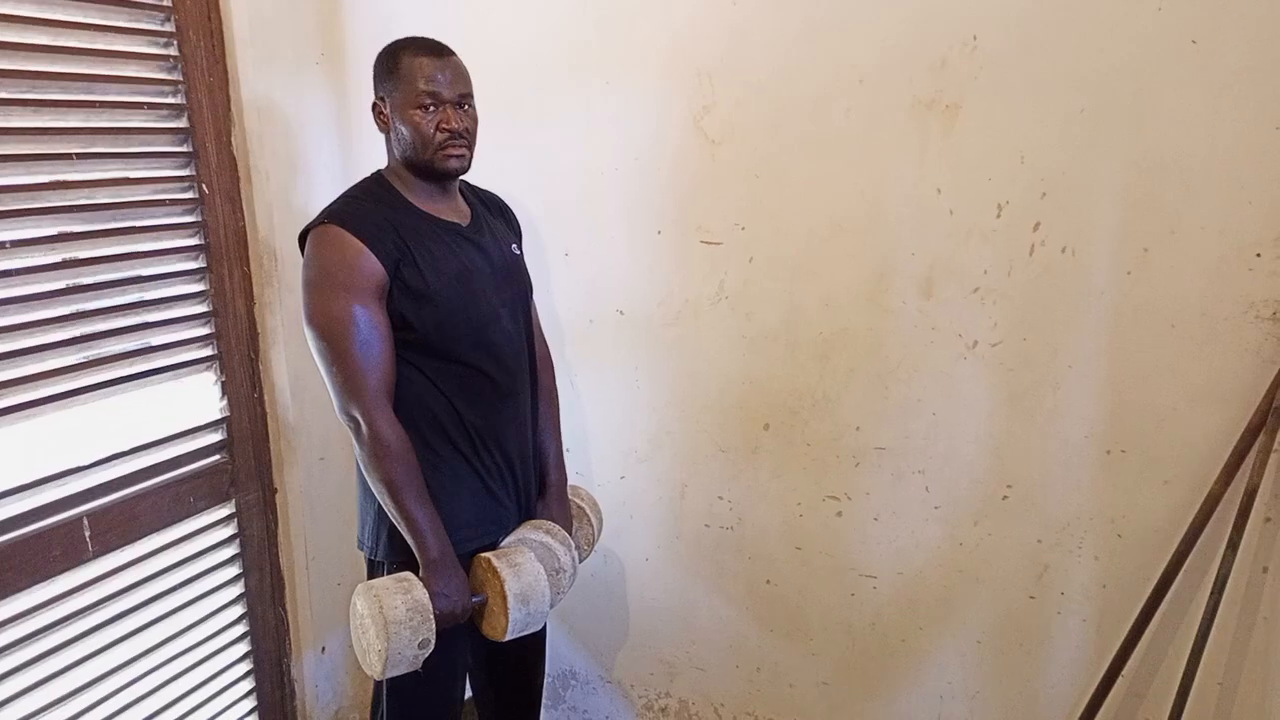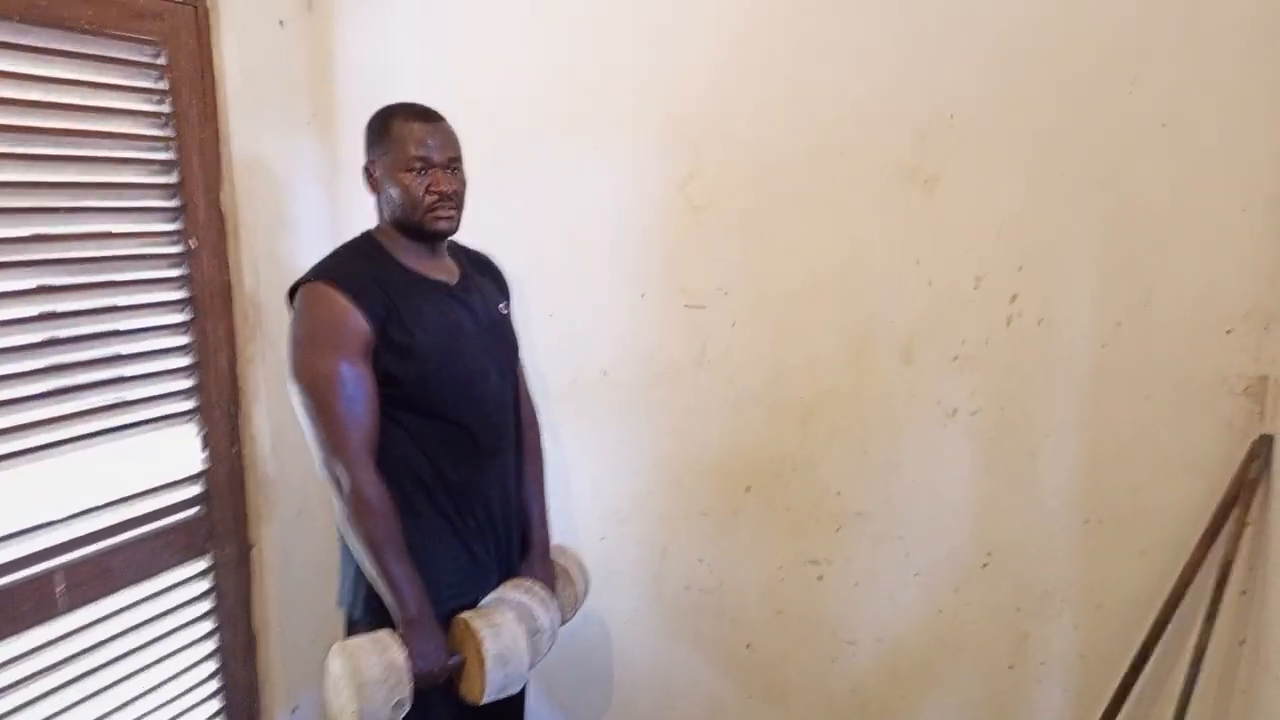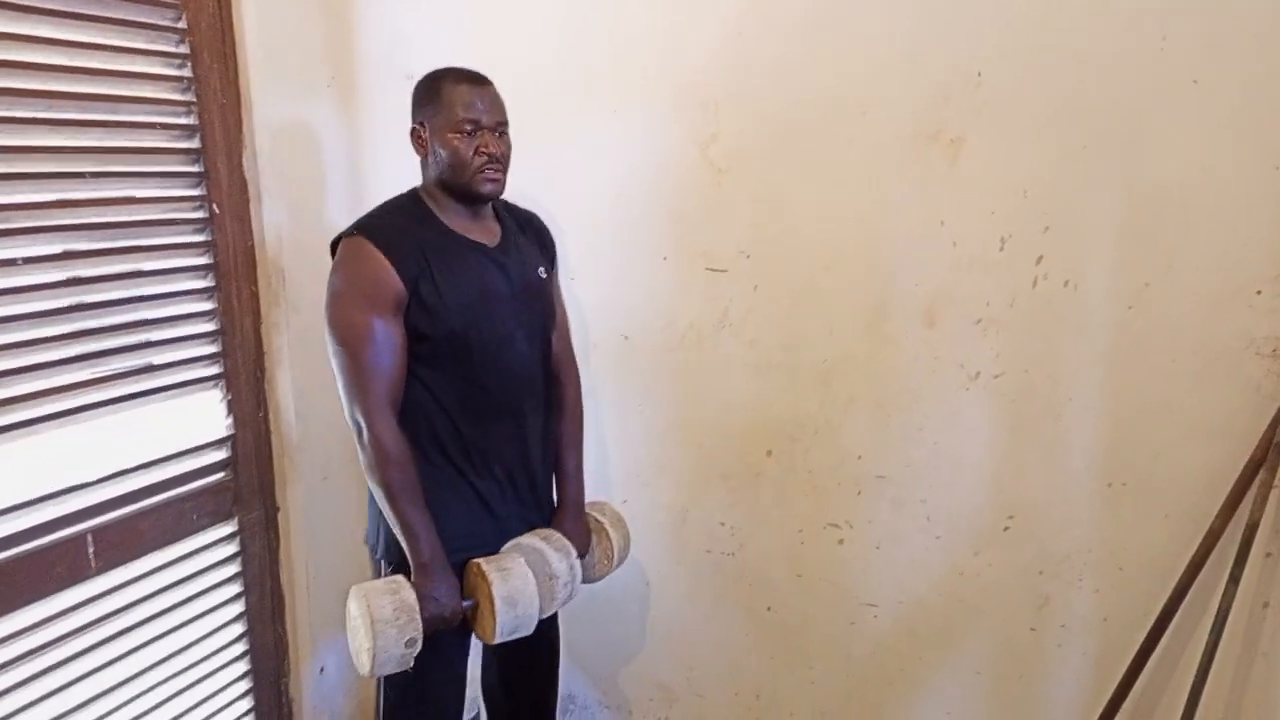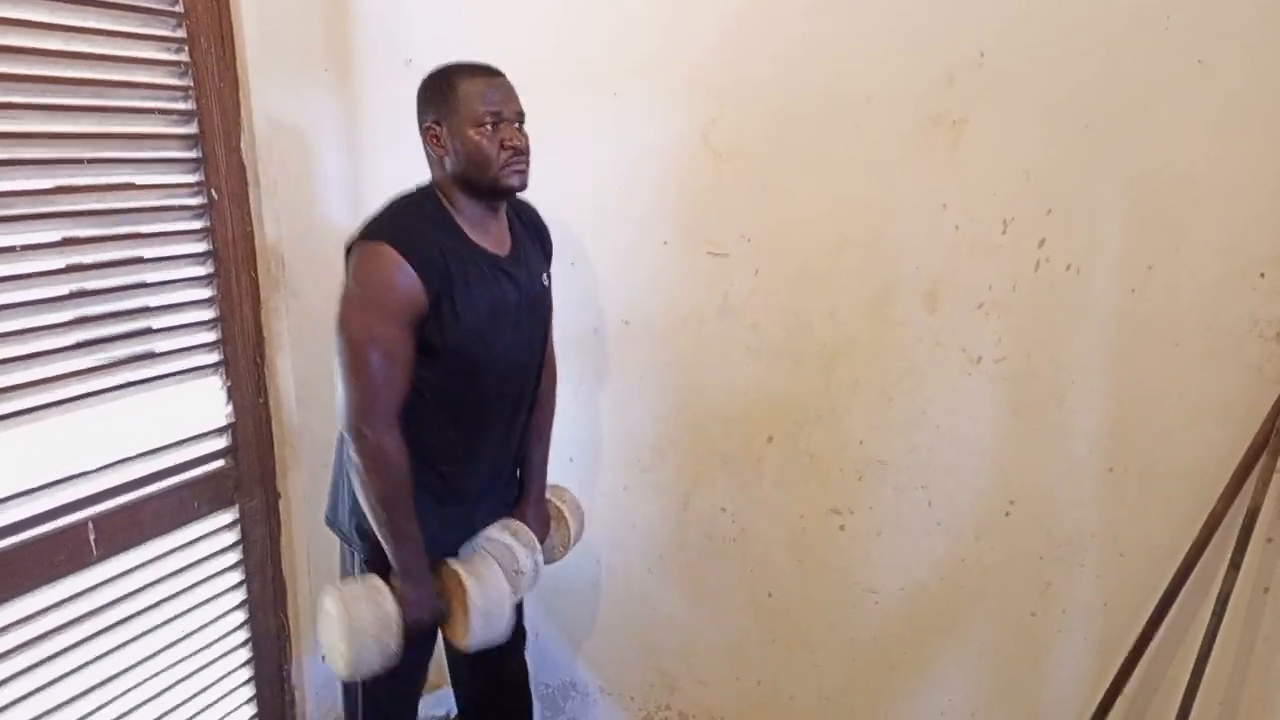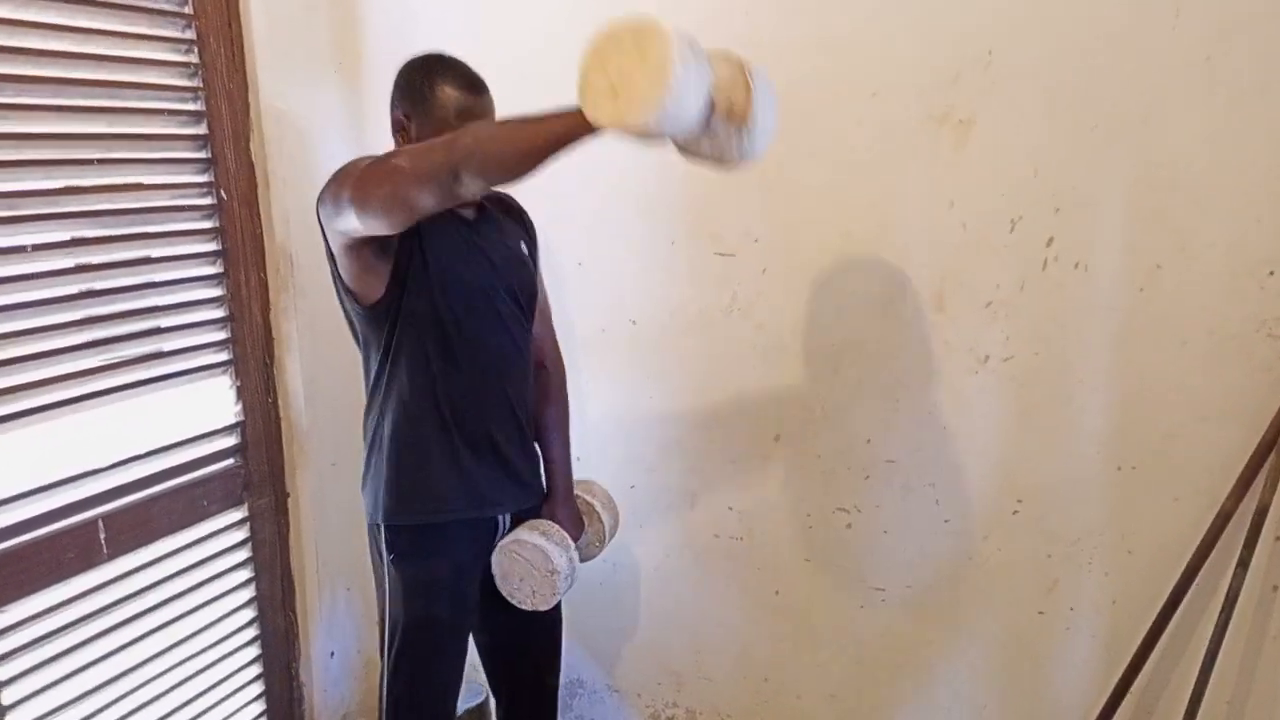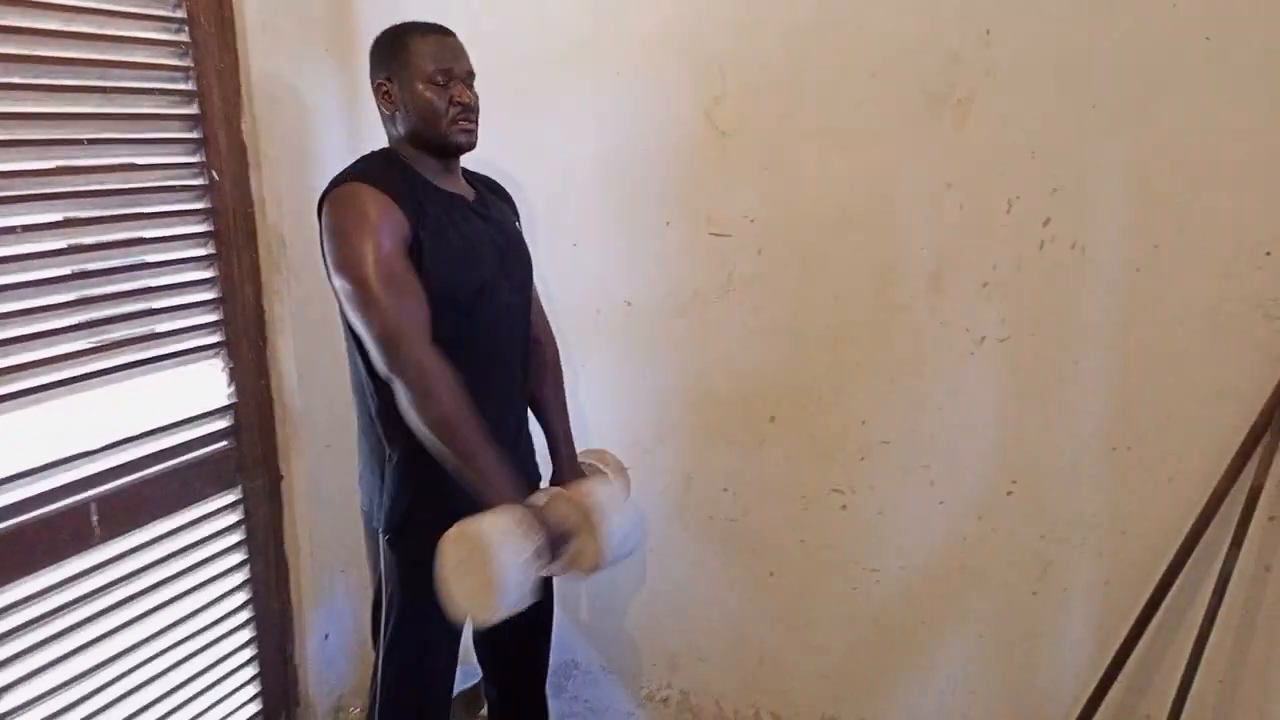
dt=0.7s
person 1, frame 1
left shoulder: (496, 215)
right shoulder: (349, 239)
right elbow: (369, 416)
left wrist: (555, 487)
right wrist: (436, 557)
left hip: (517, 512)
right hip: (424, 531)
person 1, frame 2
left shoulder: (485, 276)
right shoulder: (337, 299)
right elbow: (352, 472)
left wrist: (538, 549)
right wrist: (412, 616)
left hip: (499, 575)
right hip: (406, 590)
person 1, frame 3
left shoulder: (531, 235)
right shoulder: (376, 253)
left elbow: (561, 374)
right elbow: (374, 422)
left wrist: (571, 504)
right wrist: (428, 560)
left hip: (526, 519)
right hip: (430, 531)
person 1, frame 4
left shoulder: (530, 231)
right shoulder: (393, 253)
right elbow: (370, 429)
left wrist: (531, 495)
right wrist: (408, 571)
left hip: (486, 503)
right hip: (396, 514)
left knee: (499, 665)
person 1, frame 5
left shoulder: (509, 217)
right shoulder: (358, 201)
left elbow: (542, 357)
right elbow: (457, 171)
left wrist: (560, 490)
right wrist: (599, 115)
left hip: (514, 495)
right hip: (423, 504)
person 1, frame 6
left shoulder: (493, 197)
right shoulder: (364, 201)
right elbow: (411, 363)
left wrist: (564, 459)
right wrist: (506, 502)
left hip: (507, 477)
right hip: (424, 494)
left knee: (522, 655)
